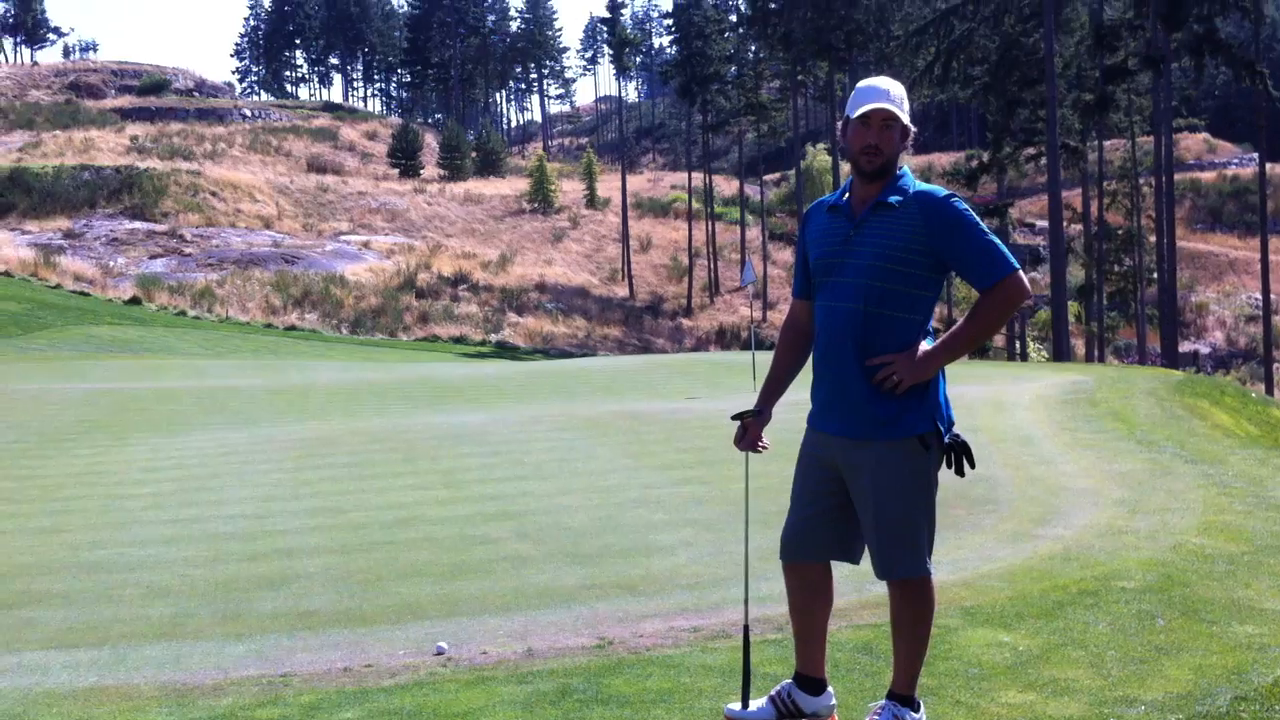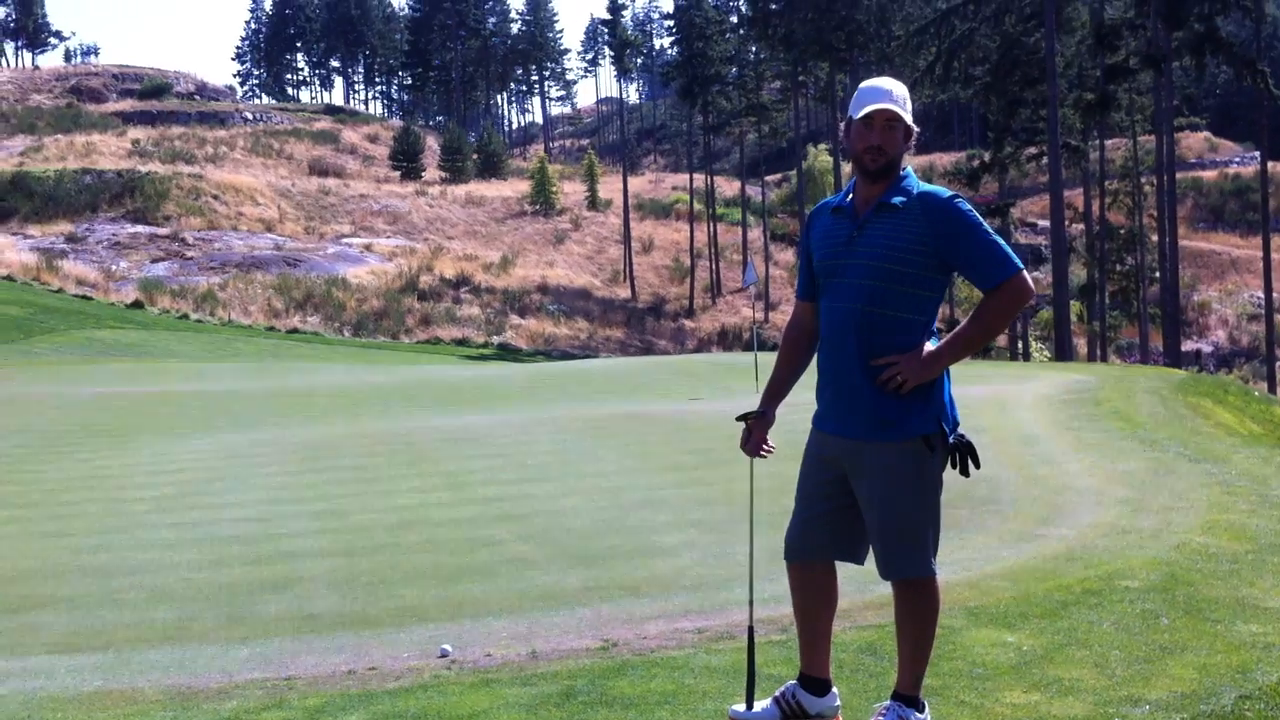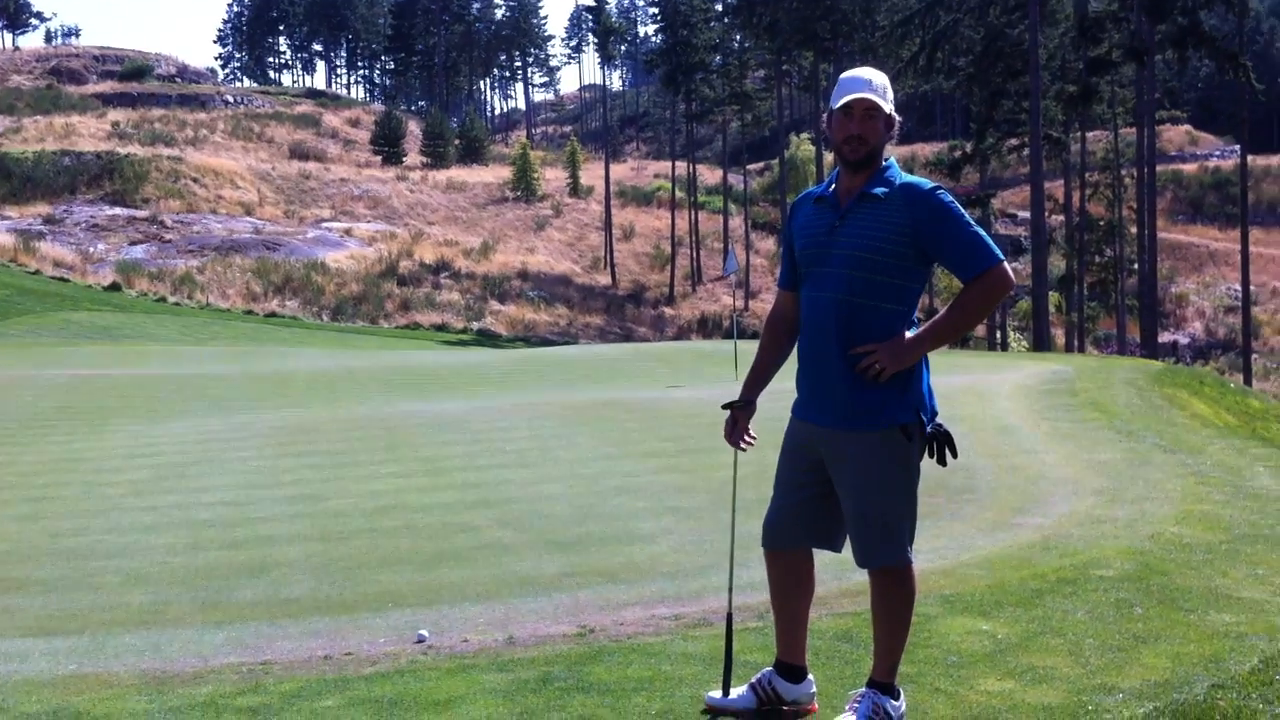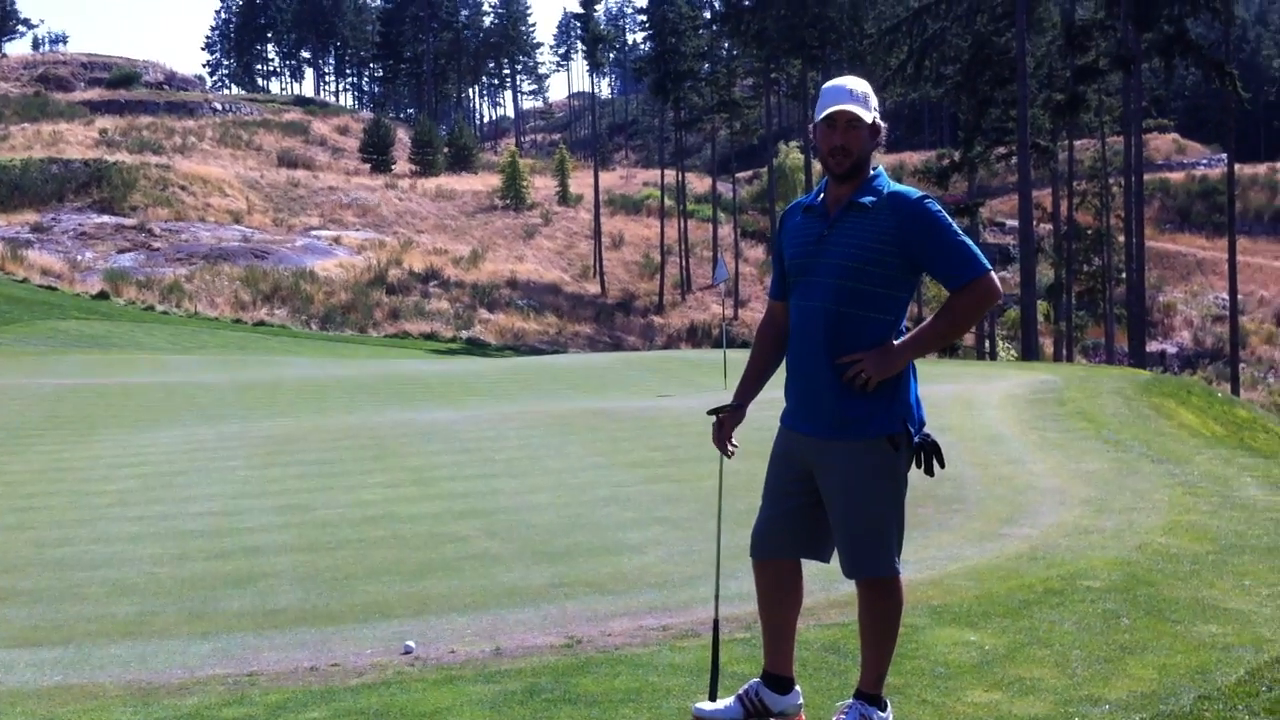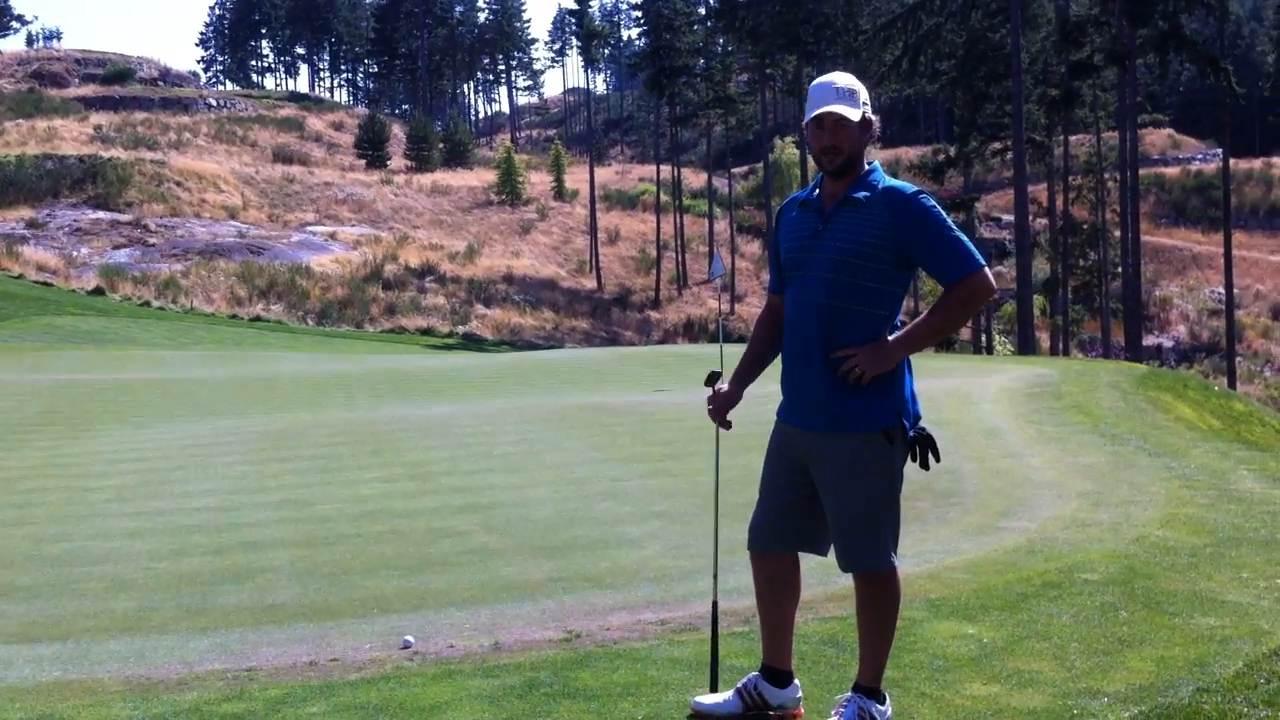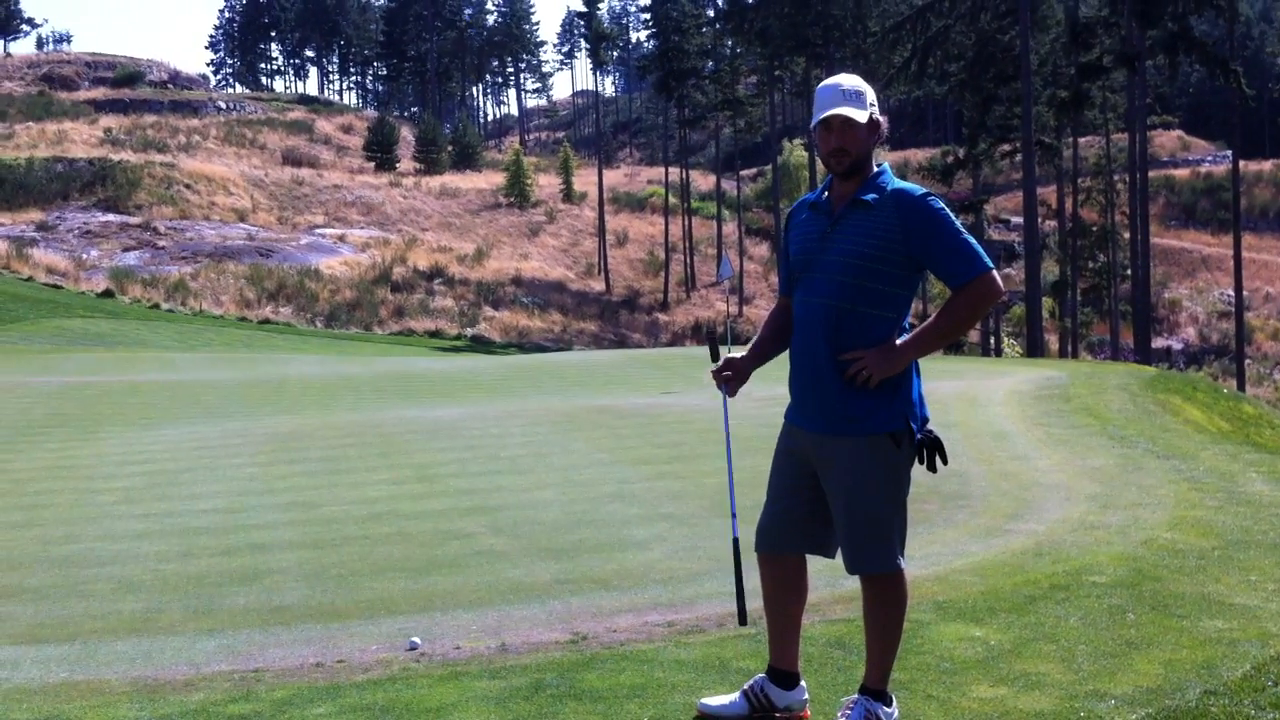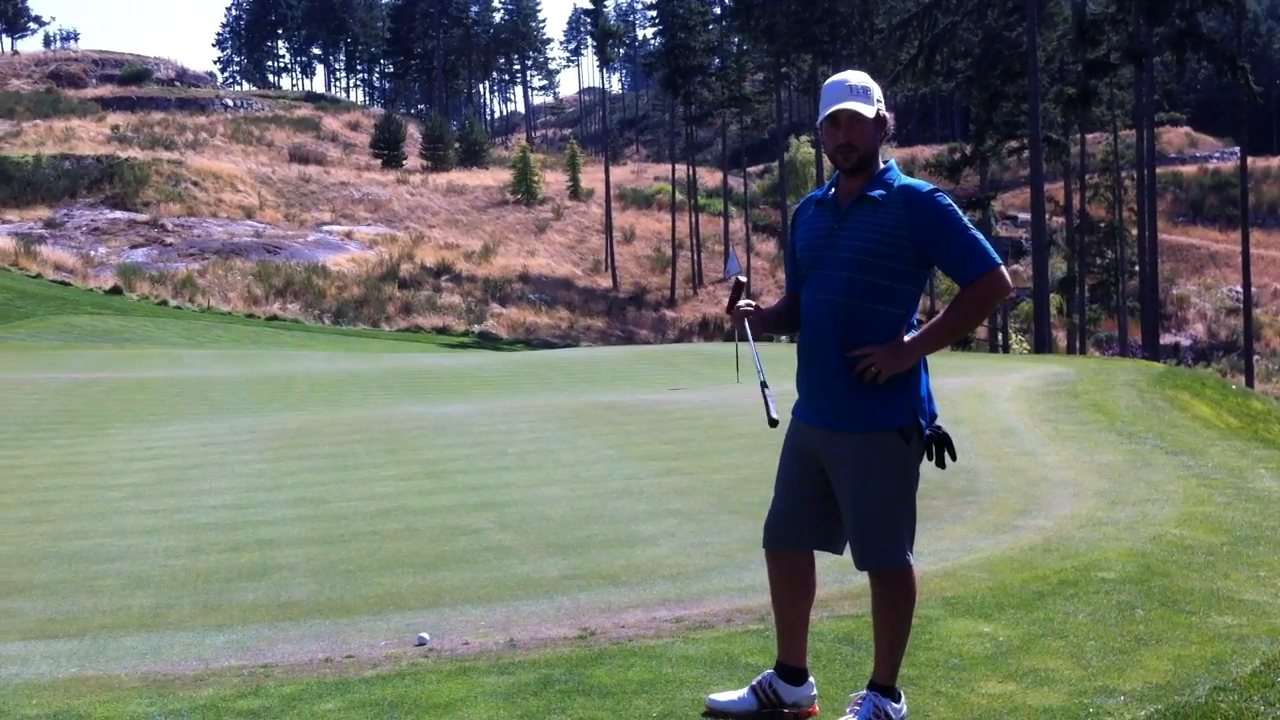
dt=0.2s
person 1, frame 1
left shoulder: (934, 210)
right shoulder: (818, 217)
left elbow: (1011, 289)
left wrist: (934, 356)
right wrist: (764, 405)
left hip: (899, 428)
right hip: (826, 425)
left knee: (904, 567)
right knee: (802, 553)
person 1, frame 2
left shoulder: (937, 211)
right shoulder: (822, 219)
left elbow: (1014, 288)
left wrist: (939, 357)
right wrist: (767, 407)
left hip: (904, 429)
right hip: (831, 427)
left knee: (909, 569)
right knee: (806, 554)
person 1, frame 3
left shoulder: (919, 201)
right shoulder: (805, 207)
left elbow: (995, 278)
left wrist: (917, 344)
right wrist: (748, 395)
left hip: (882, 417)
right hip: (811, 415)
left knee: (886, 557)
right knee: (783, 540)
person 1, frame 4
left shoulder: (906, 211)
right shoulder: (795, 218)
left elbow: (982, 289)
left wrist: (901, 352)
right wrist: (739, 403)
left hip: (870, 428)
right hip: (799, 424)
left knee: (873, 567)
right knee: (772, 551)
person 1, frame 5
left shoulder: (901, 205)
right shoulder: (792, 212)
left elbow: (975, 285)
left wrist: (896, 347)
right wrist: (738, 383)
left hip: (866, 421)
right hip: (795, 417)
left knee: (869, 560)
right knee: (769, 544)
person 1, frame 6
left shoulder: (910, 208)
right shoulder: (801, 215)
left elbow: (983, 288)
left wrist: (903, 351)
right wrist: (749, 359)
left hip: (873, 424)
right hip: (803, 420)
left knee: (877, 562)
right knee: (776, 546)
person 1, frame 7
left shoulder: (917, 204)
right shoulder: (808, 211)
left elbow: (992, 283)
left wrist: (913, 347)
right wrist: (763, 317)
left hip: (882, 419)
right hip: (811, 415)
left knee: (886, 558)
right knee: (785, 542)
